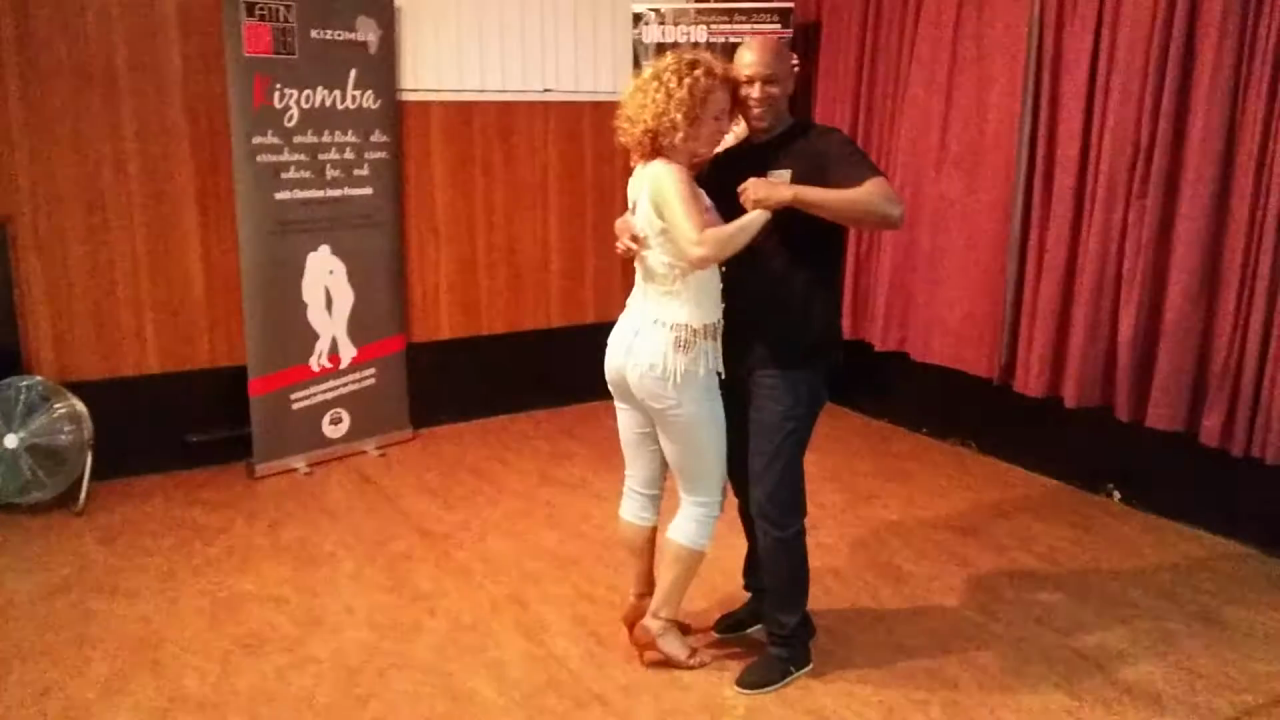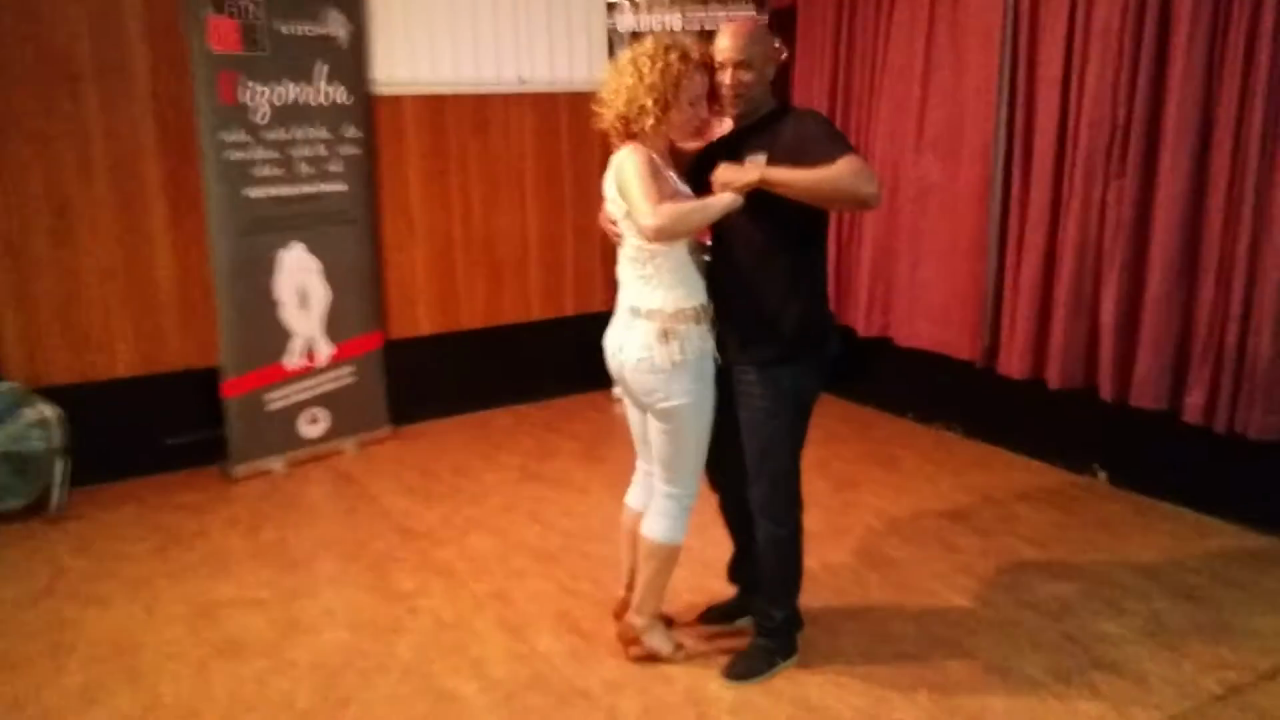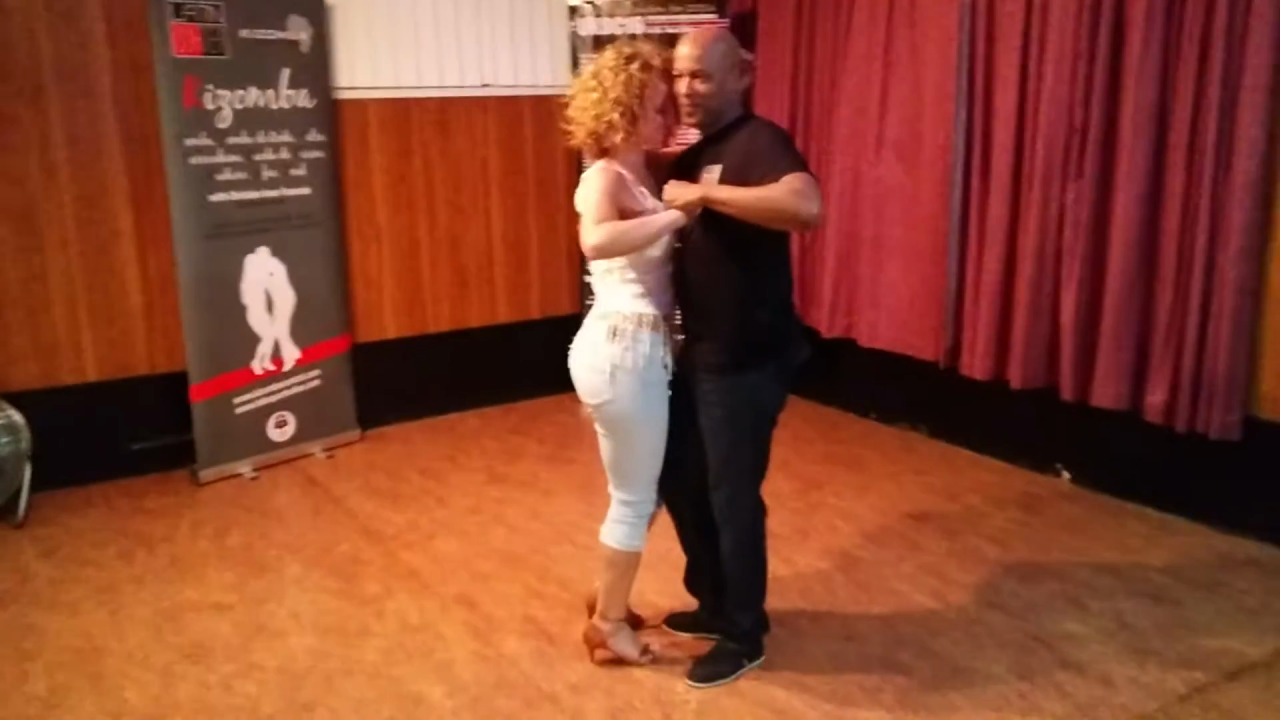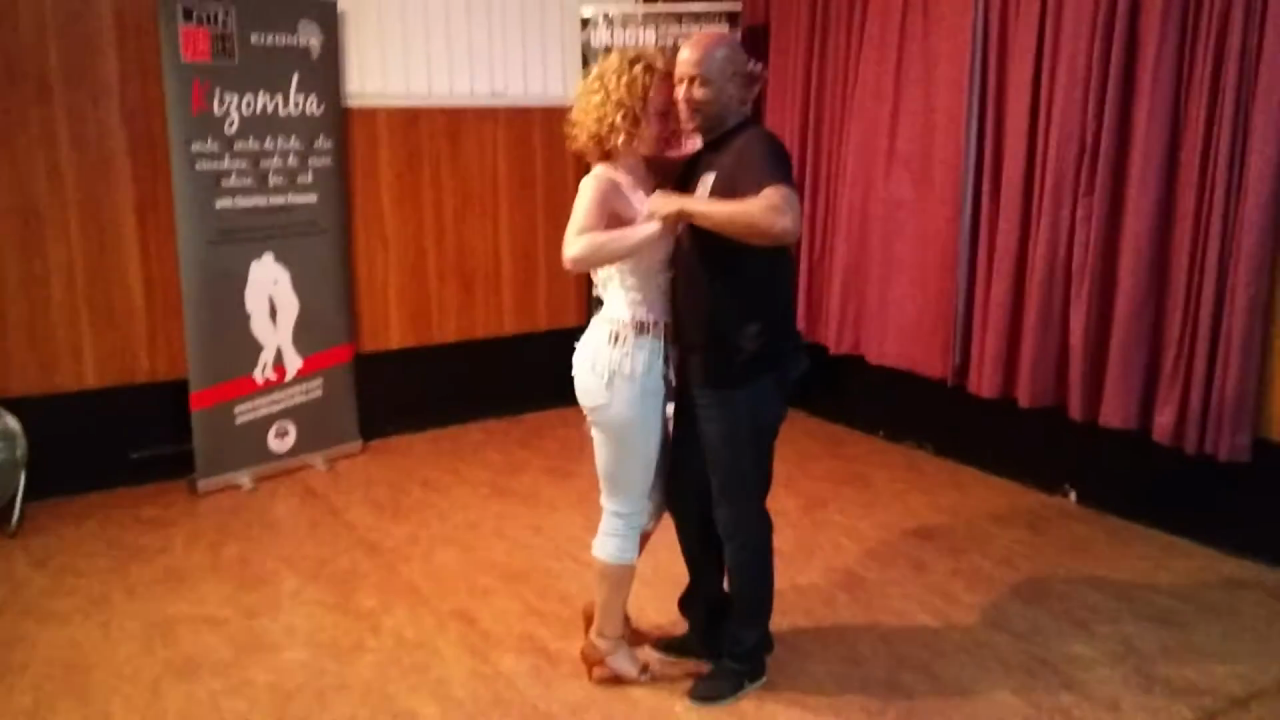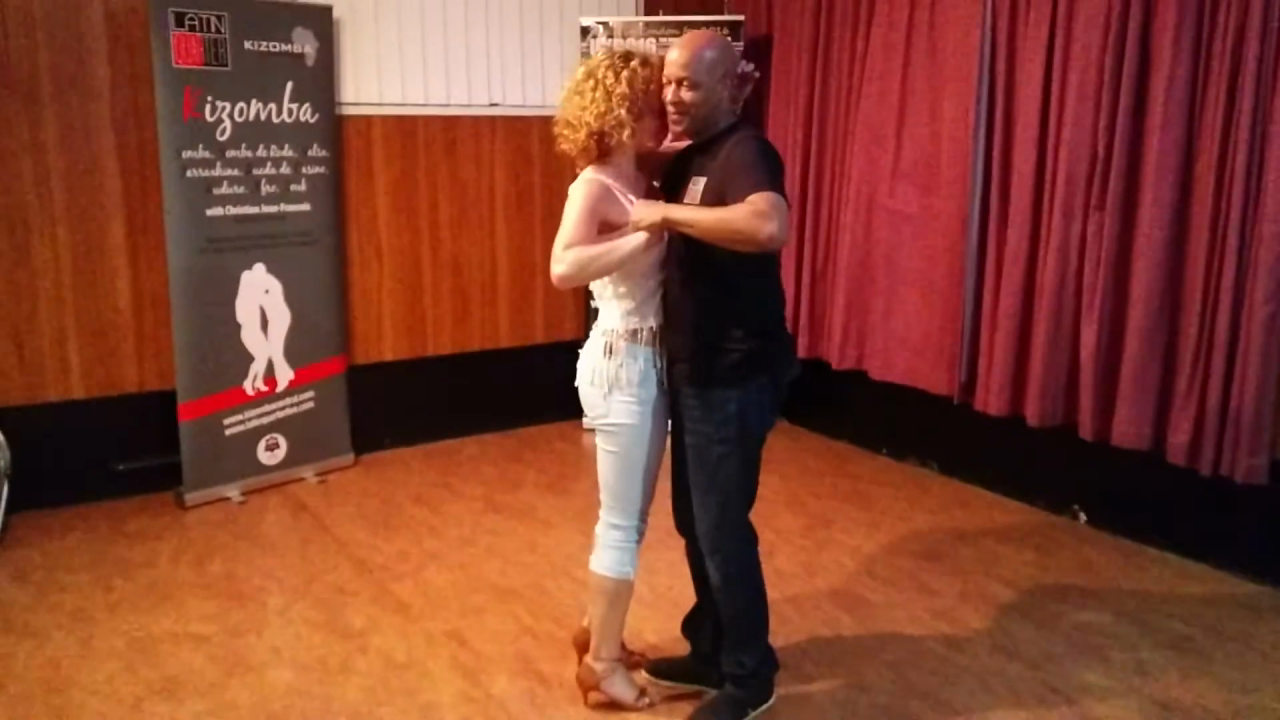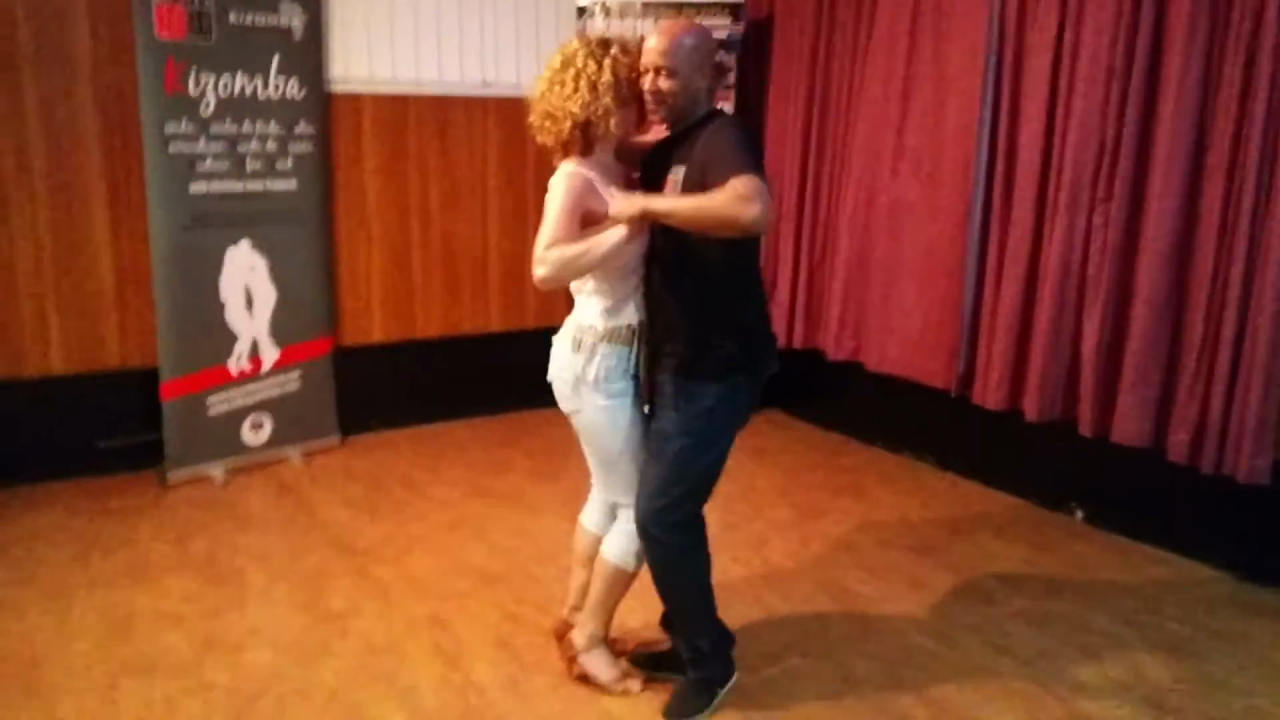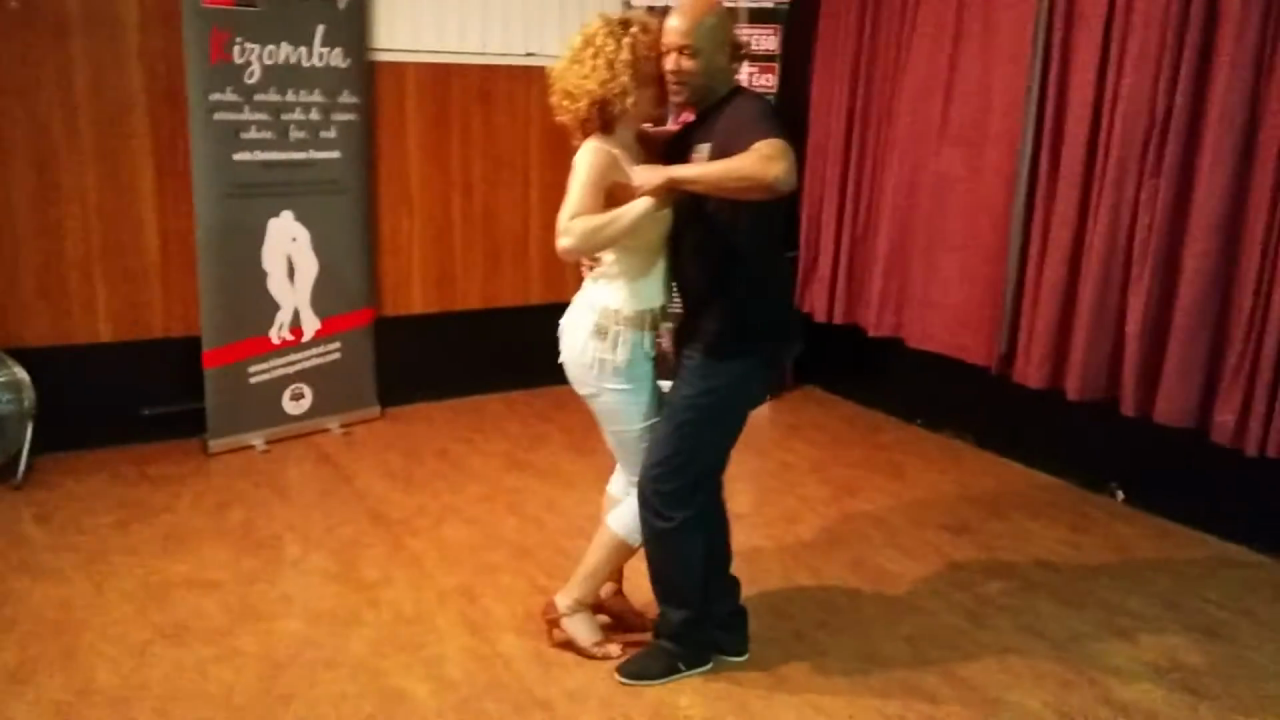
dt=0.4s
person 1, frame 1
left shoulder: (822, 148)
right shoulder: (728, 164)
left elbow: (889, 208)
left wrist: (790, 194)
right wrist: (631, 223)
left hip: (795, 356)
right hip: (740, 348)
left knee: (773, 497)
right knee: (746, 486)
left ankle: (789, 641)
right ankle: (763, 594)
person 1, frame 2
left shoulder: (800, 131)
right shoulder: (717, 151)
left elbow: (863, 187)
left wrist: (759, 177)
left hip: (784, 348)
right hip: (732, 341)
left knee: (771, 492)
right knee: (727, 475)
left ankle: (777, 632)
right ankle: (752, 590)
person 1, frame 3
left shoulder: (759, 142)
right shoulder: (694, 156)
left elbow: (807, 206)
left wrist: (706, 193)
left hip: (748, 357)
right hip: (701, 350)
left knee: (732, 497)
right knee: (678, 479)
left ankle: (743, 635)
right ankle: (715, 601)
person 1, frame 4
left shoulder: (755, 150)
right shoulder: (702, 159)
left elbow: (781, 222)
left wrist: (684, 205)
left hip: (746, 368)
right hip: (703, 362)
left knee: (738, 514)
right knee: (690, 502)
left ankle: (745, 655)
right ankle: (708, 627)
person 1, frame 5
left shoulder: (745, 153)
right shoulder: (687, 160)
left elbow: (768, 227)
left wrist: (668, 214)
left hip: (736, 375)
right hip: (695, 369)
left knee: (722, 530)
right knee: (693, 521)
right ankle: (710, 651)
person 1, frame 6
left shoulder: (721, 141)
right shoulder: (665, 151)
left elbow: (751, 209)
left wrist: (647, 206)
left hip: (716, 363)
right hip: (675, 357)
left knee: (661, 510)
right knee: (672, 508)
left ankle: (710, 658)
right ankle: (691, 643)
person 1, frame 7
left shoulder: (747, 115)
right shoulder: (691, 134)
left elbow: (779, 172)
right elbow: (675, 224)
left wrist: (672, 174)
left hip: (739, 339)
right hip: (709, 332)
left knee: (665, 486)
right knee: (694, 483)
left ankle: (686, 638)
right ankle: (719, 623)
person 2, frame 1
left shoulder: (648, 174)
right shoulder: (669, 177)
left elbow: (724, 147)
right elbow: (701, 248)
right wrist: (765, 209)
left hip: (629, 344)
right hip: (676, 359)
left knee: (642, 486)
right knee: (704, 499)
left ankle: (641, 603)
right ankle: (658, 621)
person 2, frame 2
left shoulder: (656, 160)
right shoulder: (634, 161)
right elbow: (657, 223)
right wrist: (732, 195)
left hip: (632, 336)
right hip: (669, 343)
left knee: (650, 476)
right knee: (677, 490)
left ankle: (630, 598)
right ankle: (642, 620)
person 2, frame 3
left shoulder: (642, 171)
right shoulder: (604, 178)
right elbow: (597, 241)
right wrist: (679, 212)
left hip: (638, 347)
right hip: (621, 350)
left knee: (648, 484)
right knee: (635, 497)
left ankle: (609, 599)
right ankle: (607, 624)
person 2, frame 4
left shoulder: (648, 177)
right shoulder: (603, 184)
right elbow: (575, 253)
right wrist: (659, 223)
left hip: (645, 352)
right hip: (621, 354)
left knee: (652, 494)
right knee: (627, 507)
left ankle: (605, 607)
right ankle: (605, 640)
person 2, frame 5
left shoulder: (640, 180)
right shoulder: (594, 187)
right elbow: (564, 267)
right wrist: (647, 233)
left hip: (648, 358)
right hip: (622, 362)
left knee: (629, 509)
right knee: (624, 520)
left ankle: (595, 629)
right ankle: (602, 661)
person 2, frame 6
left shoulder: (617, 171)
right shoulder: (576, 179)
right elbow: (545, 268)
right wrist: (627, 227)
left hip: (615, 352)
right hip: (596, 357)
left knee: (611, 495)
right knee: (642, 507)
left ankle: (576, 616)
right ankle: (588, 638)
person 2, frame 7
left shoulder: (637, 149)
right shoulder: (599, 155)
right elbow: (570, 239)
right wrist: (653, 198)
left hip: (623, 332)
right hip: (609, 338)
left knee: (635, 471)
left ankle: (605, 588)
right ankle: (569, 605)
